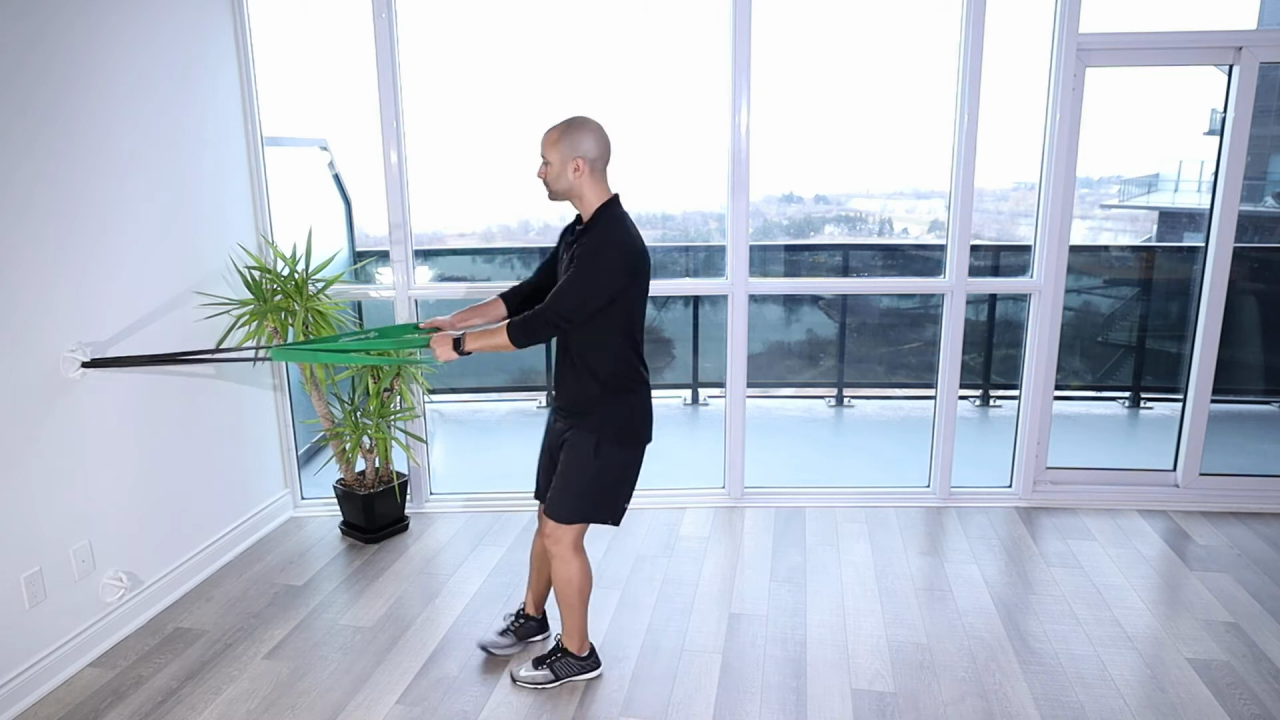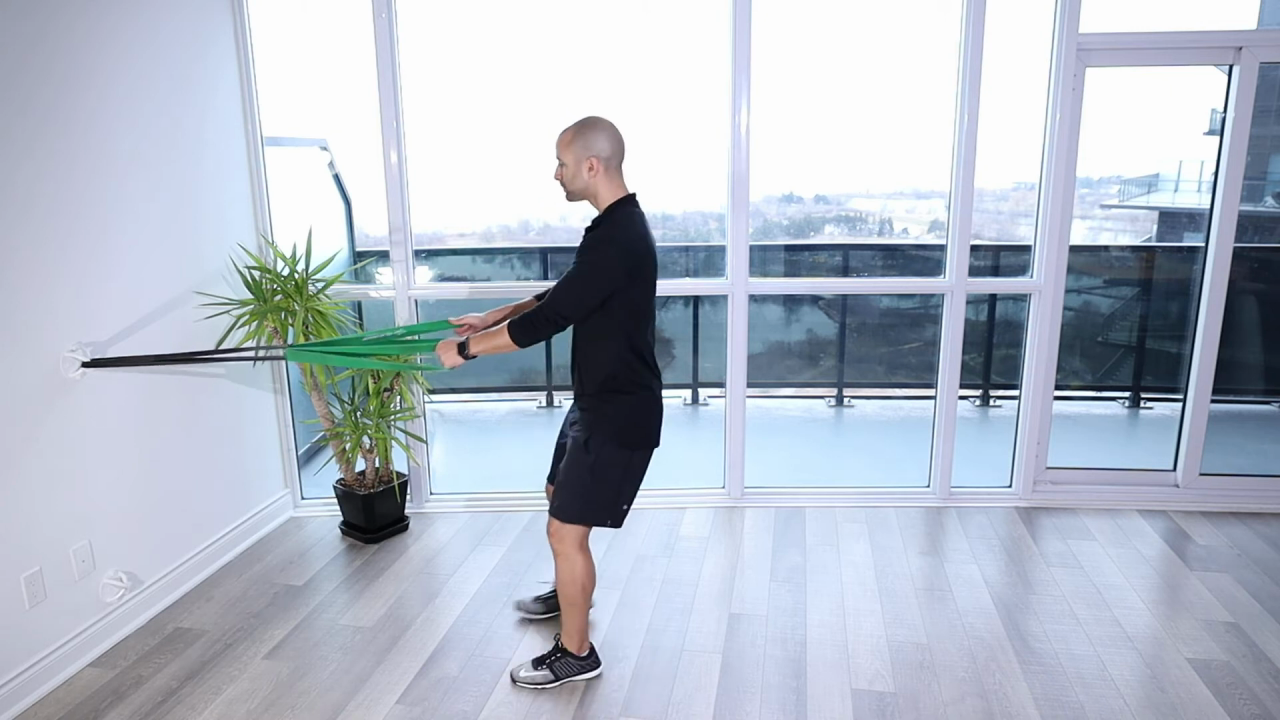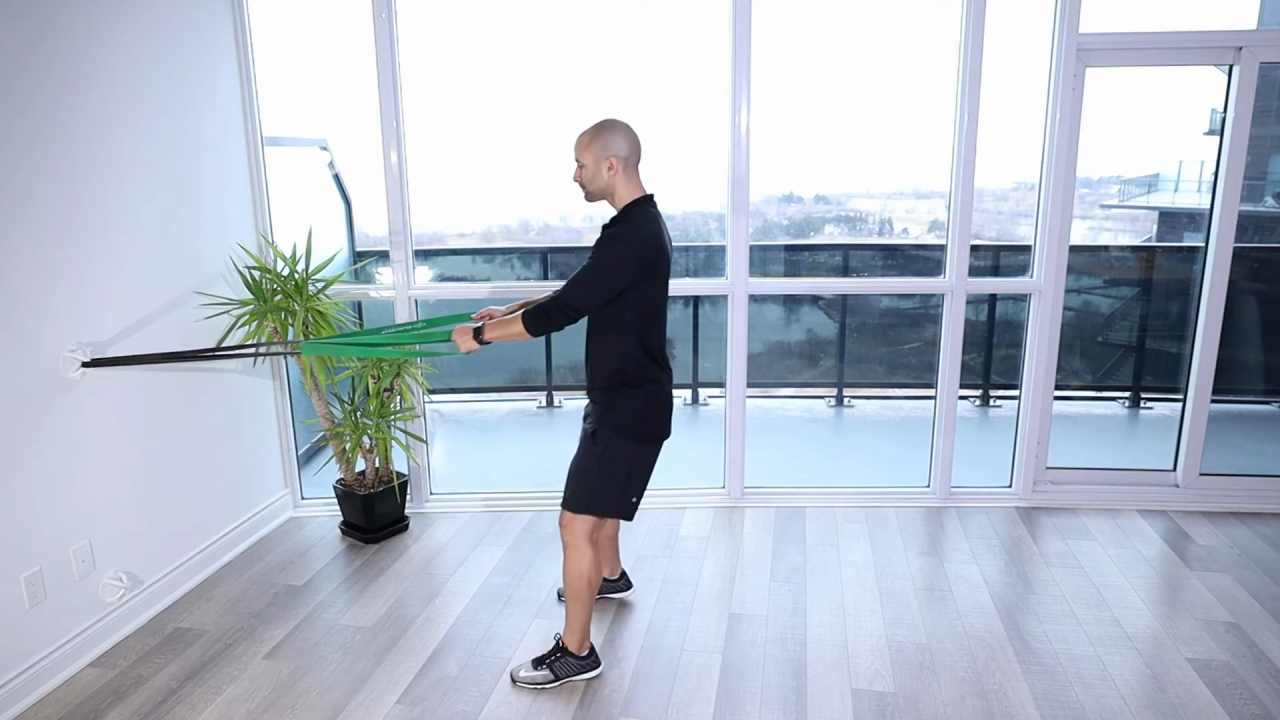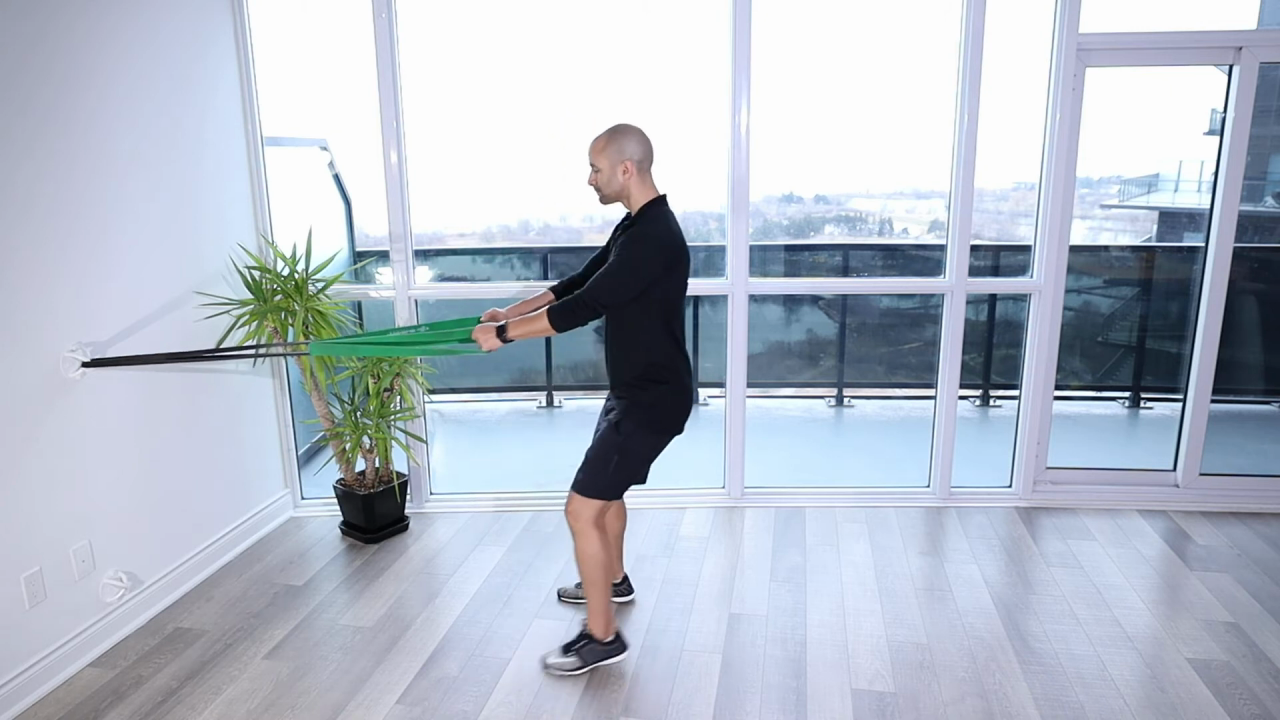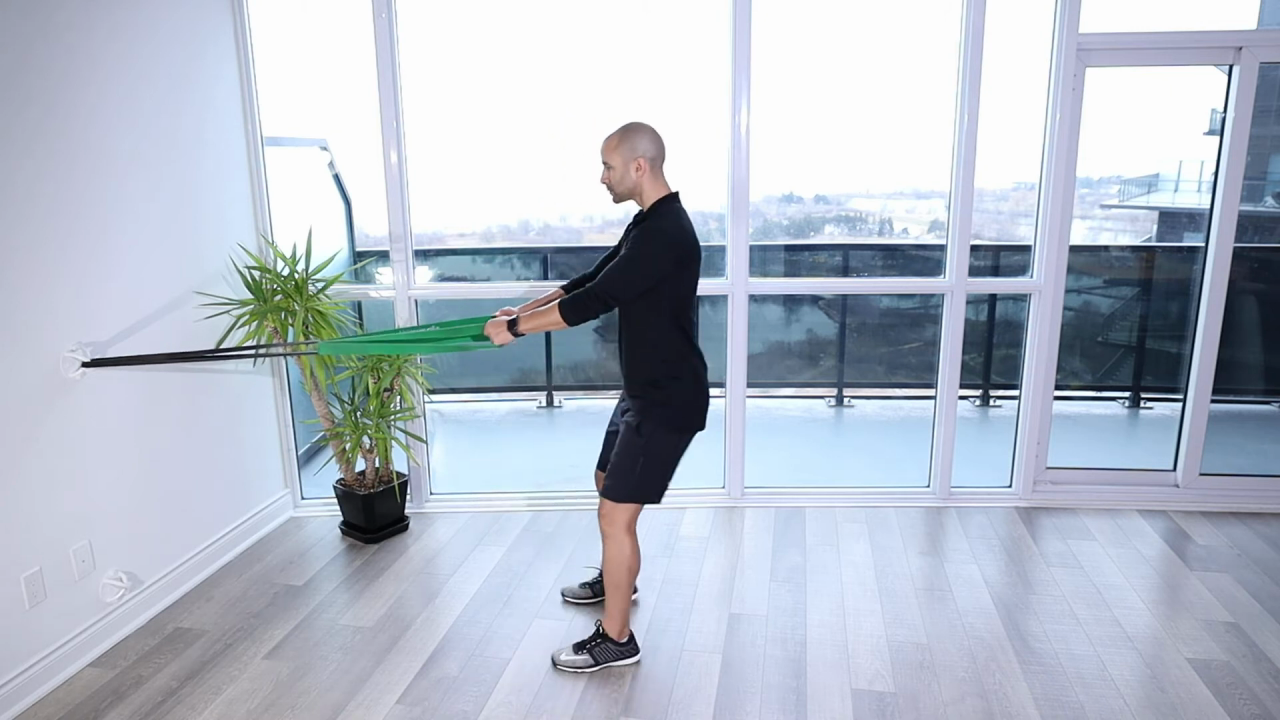
dt=0.2s
person 1, frame 1
left shoulder: (613, 243)
right shoulder: (580, 232)
left elbow: (545, 323)
right elbow: (530, 292)
left wrist: (463, 344)
right wrist: (459, 319)
left hip: (611, 417)
right hip: (574, 407)
left knee: (560, 533)
right knee: (550, 514)
left ankle: (576, 653)
right ankle: (531, 617)
person 1, frame 2
left shoulder: (615, 240)
right shoulder: (618, 227)
left elbow: (550, 319)
right elbow: (559, 298)
left wrist: (468, 346)
right wrist: (490, 319)
left hip: (619, 413)
right hip: (601, 402)
left knee: (566, 530)
right knee: (561, 495)
left ankle: (576, 653)
right ankle: (565, 594)
person 1, frame 3
left shoulder: (631, 238)
right shoulder: (636, 226)
left elbow: (563, 311)
right elbow: (577, 293)
left wrist: (482, 335)
right wrist: (506, 311)
left hip: (630, 406)
right hip: (621, 396)
left knee: (577, 524)
right knee: (596, 500)
left ankle: (575, 651)
right ankle: (611, 577)
person 1, frame 4
left shoulder: (653, 237)
right shoulder: (635, 228)
left elbow: (585, 307)
right elbow: (578, 282)
left wrist: (505, 334)
right wrist: (512, 311)
left hip: (652, 401)
right hip: (635, 392)
left knee: (582, 508)
right knee: (606, 490)
left ankle: (602, 636)
right ankle: (612, 579)
person 1, frame 5
left shoulder: (667, 233)
right shoulder: (645, 225)
left elbow: (596, 301)
right elbow: (591, 281)
left wrist: (516, 329)
right wrist: (521, 311)
left hip: (669, 401)
right hip: (643, 391)
left knee: (616, 514)
right knee: (608, 484)
left ankle: (615, 639)
right ankle: (616, 580)
